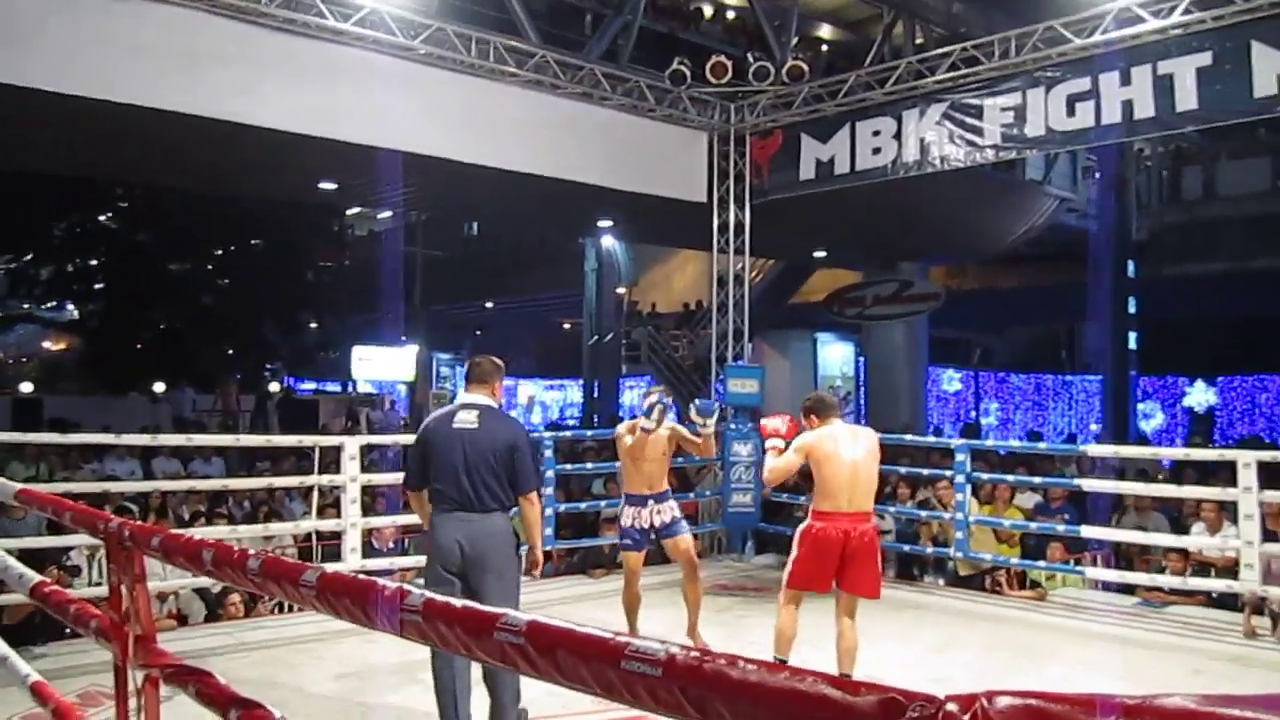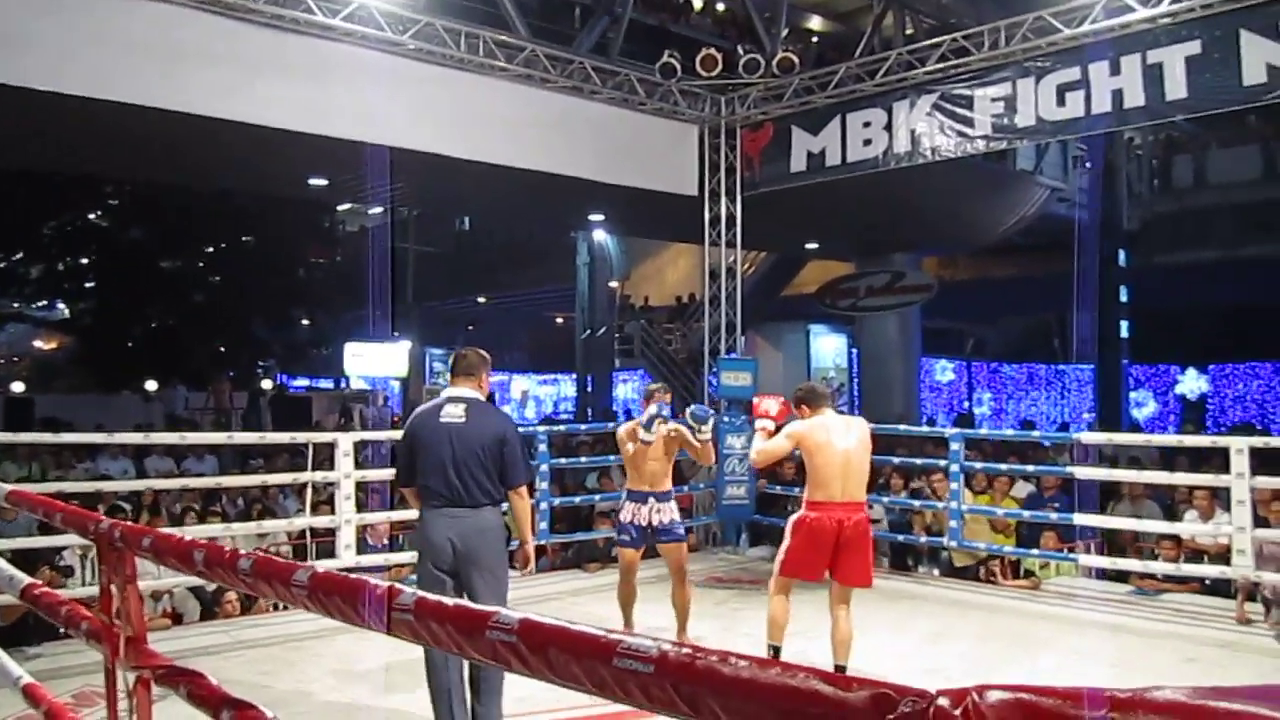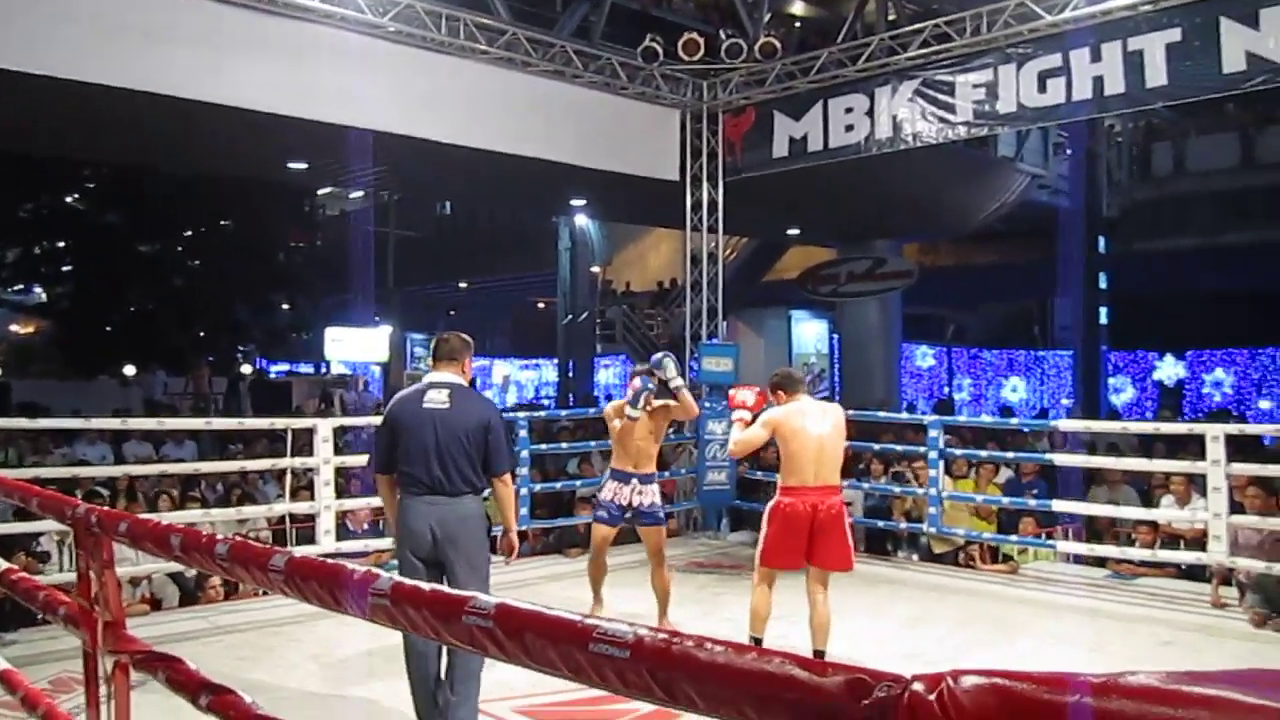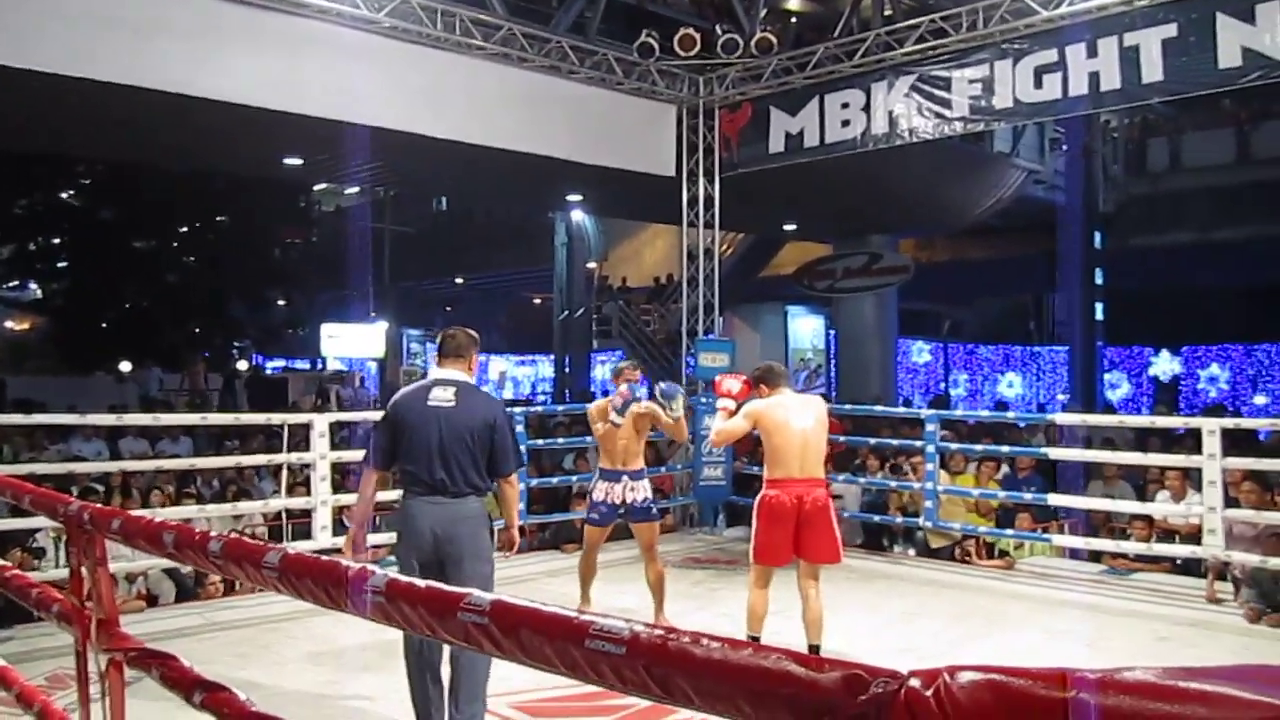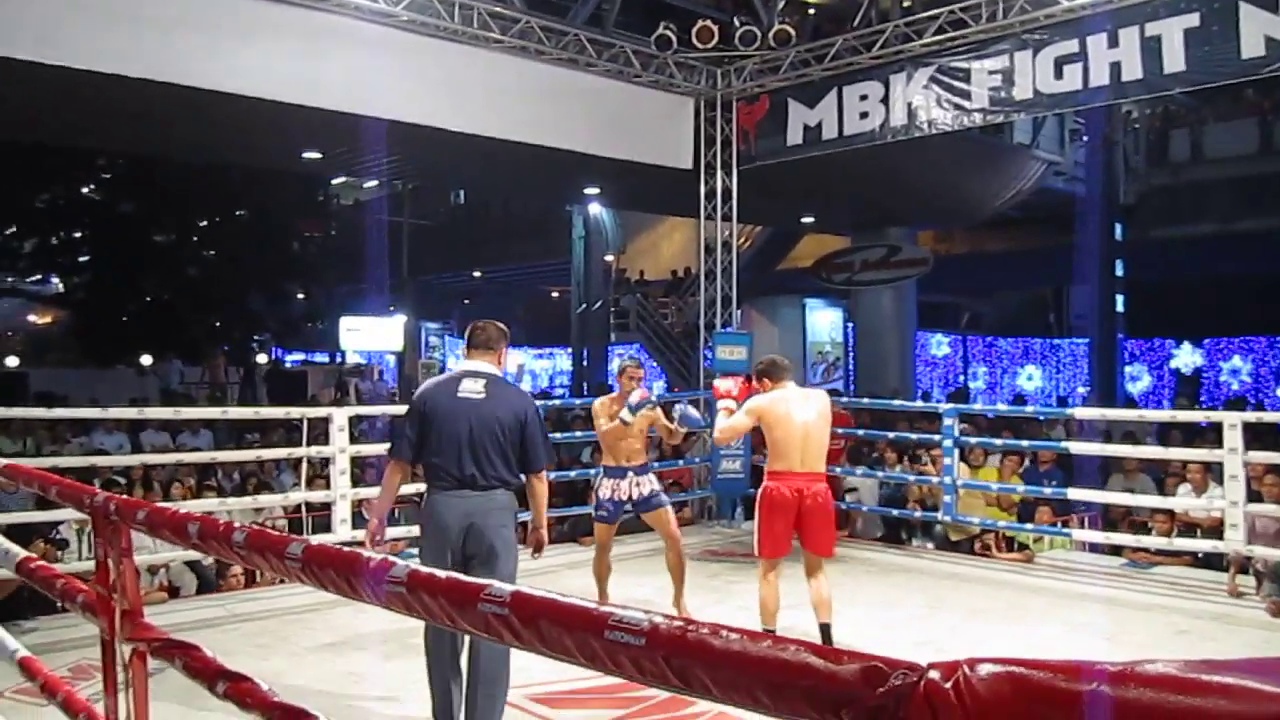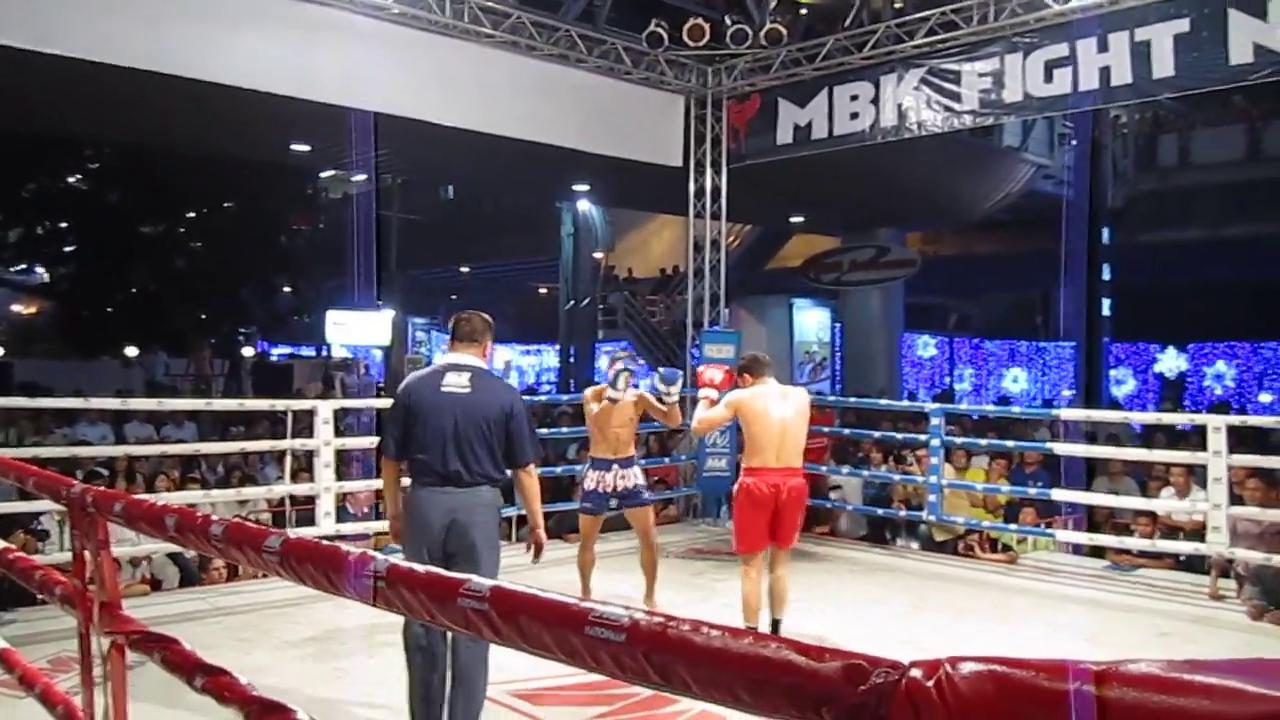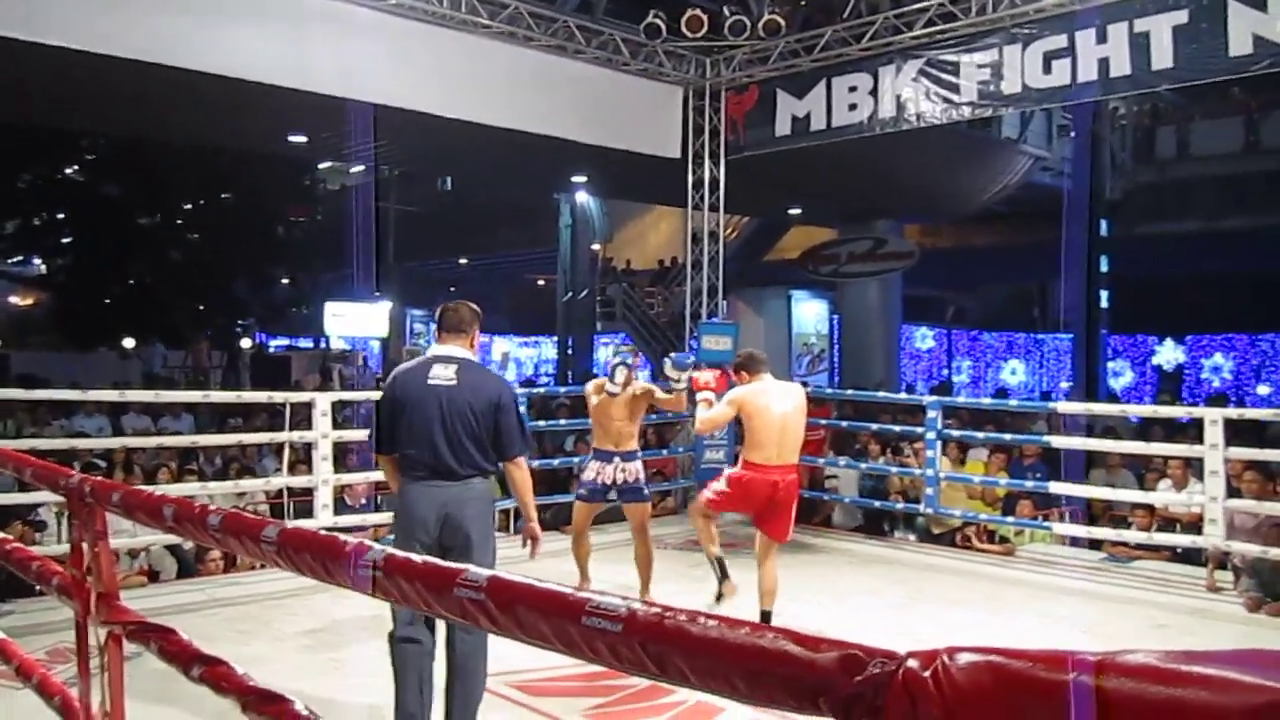
dt=0.2s
person 1, frame 1
left shoulder: (432, 425)
right shoulder: (510, 429)
left elbow: (414, 490)
right elbow: (527, 497)
right wrist: (535, 545)
left hip: (445, 531)
right hip: (492, 531)
person 1, frame 2
left shoulder: (419, 419)
right shoulder: (498, 422)
left elbow: (407, 487)
right elbow: (517, 491)
right wrist: (526, 541)
left hip: (434, 527)
right hip: (483, 527)
person 1, frame 3
left shoulder: (400, 404)
right shoulder: (482, 408)
left elbow: (383, 475)
right elbow: (501, 479)
left wrist: (395, 522)
right wrist: (510, 528)
left hip: (414, 515)
right hip: (463, 516)
person 1, frame 4
left shoulder: (402, 402)
right shoulder: (488, 407)
left elbow: (374, 471)
right elbow: (508, 479)
left wrist: (358, 524)
right wrist: (512, 525)
left hip: (416, 515)
right hip: (466, 518)
person 1, frame 5
left shoulder: (430, 393)
right shoulder: (518, 400)
left elbow: (399, 464)
right elbow: (535, 474)
left wrist: (378, 517)
right wrist: (540, 523)
left hip: (441, 508)
right hip: (493, 511)
left knee: (442, 620)
person 1, frame 6
left shoulder: (413, 386)
right shoulder: (503, 394)
left elbow: (391, 461)
right elbow: (524, 469)
left wrist: (396, 513)
right wrist: (536, 523)
left hip: (425, 505)
right hip: (478, 507)
left knee: (423, 621)
person 1, frame 7
left shoulder: (401, 379)
right shoulder: (493, 385)
left elbow: (384, 455)
right elbow: (514, 461)
right wrist: (529, 516)
left hip: (416, 500)
right hip: (471, 500)
left knee: (412, 618)
right knee: (468, 619)
person 2, frame 1
left shoulder: (810, 440)
right shoulder: (869, 436)
left elbow: (770, 477)
left wrist: (773, 443)
left hip: (824, 527)
right hip: (862, 529)
left knee: (789, 600)
right knee: (846, 615)
right ankle: (844, 682)
person 2, frame 2
left shoulder: (802, 429)
right shoulder: (862, 426)
left elbow: (757, 459)
left wrist: (763, 426)
left hip: (817, 517)
right hip: (855, 518)
left knee: (779, 587)
right knee: (841, 605)
left ankle: (773, 660)
right ankle: (840, 675)
person 2, frame 3
left shoulder: (777, 416)
right shoulder: (836, 411)
left elbow: (735, 449)
left wrist: (740, 417)
left hip: (791, 503)
right hip: (830, 502)
left knee: (763, 580)
right knee: (818, 590)
left ankle: (753, 650)
right ankle: (819, 661)
person 2, frame 4
left shoulder: (758, 408)
right shoulder: (818, 404)
left elbow: (717, 438)
left wrist: (725, 403)
left hip: (778, 496)
right hip: (815, 494)
left knee: (760, 581)
right knee: (810, 583)
right ankle: (814, 655)
person 2, frame 5
left shoulder: (762, 403)
right shoulder: (822, 398)
left elbow: (720, 436)
left wrist: (725, 405)
left hip: (779, 488)
right hip: (816, 488)
left knee: (770, 573)
right knee: (816, 571)
right ankle: (826, 639)
person 2, frame 6
left shoulder: (740, 397)
right shoulder: (802, 395)
left elbow: (698, 426)
left wrist: (709, 392)
left hip: (756, 483)
right hip: (792, 484)
left knee: (751, 568)
right knee: (778, 564)
right ankle: (775, 633)
person 2, frame 7
left shoulder: (742, 395)
right shoulder: (798, 391)
left elbow: (702, 427)
left wrist: (704, 396)
left hip: (752, 477)
right hip: (787, 480)
left knee: (700, 509)
right knee: (767, 557)
left ankle: (722, 574)
right ankle: (765, 626)
person 3, frame 1
left shoulder: (673, 430)
right shoulder: (625, 430)
left elbow: (707, 453)
right elbow: (632, 453)
left wrist: (707, 426)
right wrist: (648, 421)
left hip: (664, 505)
right hip: (634, 507)
left knee: (691, 565)
right knee: (631, 577)
left ankle: (693, 630)
right ankle: (633, 632)
person 3, frame 2
left shoulder: (677, 431)
right shoulder: (627, 430)
left elbow: (707, 460)
right elbow: (633, 462)
left wrist: (704, 432)
right wrist: (648, 431)
left hip: (665, 505)
right hip: (634, 504)
left knee: (679, 573)
right knee: (627, 573)
left ankle: (681, 633)
right ankle: (628, 625)
person 3, frame 3
left shoulder: (664, 408)
right shoulder: (614, 409)
left elbow: (692, 413)
right elbow: (621, 439)
left wrist: (674, 379)
right wrist: (634, 408)
left hip: (647, 486)
right hip: (616, 484)
left knee: (657, 556)
right knee: (597, 550)
left ankle: (663, 617)
right ankle: (597, 601)
person 3, frame 4
left shoulder: (648, 409)
right shoulder: (598, 407)
left elbow: (681, 436)
right elbow: (603, 438)
left wrist: (676, 408)
right wrist: (617, 413)
left hip: (637, 483)
right hip: (606, 482)
left knee: (651, 552)
right knee: (590, 550)
left ankle: (659, 613)
right ankle: (585, 601)
person 3, frame 5
left shoulder: (649, 407)
right shoulder: (602, 405)
left elbow: (672, 438)
right elbow: (607, 438)
left wrist: (680, 427)
right wrist: (628, 413)
left hip: (643, 478)
right hip: (612, 480)
left knee: (673, 538)
right knee: (603, 547)
left ankle: (679, 601)
right ankle: (603, 599)
person 3, frame 6
left shoulder: (640, 397)
right shoulder: (593, 394)
left elbow: (673, 421)
right elbow: (597, 420)
left wrist: (671, 394)
right wrist: (614, 390)
left hip: (629, 470)
right hip: (598, 470)
left knee: (648, 537)
right knee: (586, 539)
left ankle: (649, 598)
right ankle: (586, 593)
person 3, frame 7
left shoulder: (644, 390)
right shoulder: (595, 387)
left elbow: (678, 406)
right elbow: (597, 413)
left wrist: (679, 382)
right wrist: (614, 385)
left hip: (630, 464)
right hip: (599, 462)
left knee: (641, 531)
right knee: (578, 528)
left ankle: (645, 592)
right ankle: (584, 579)
